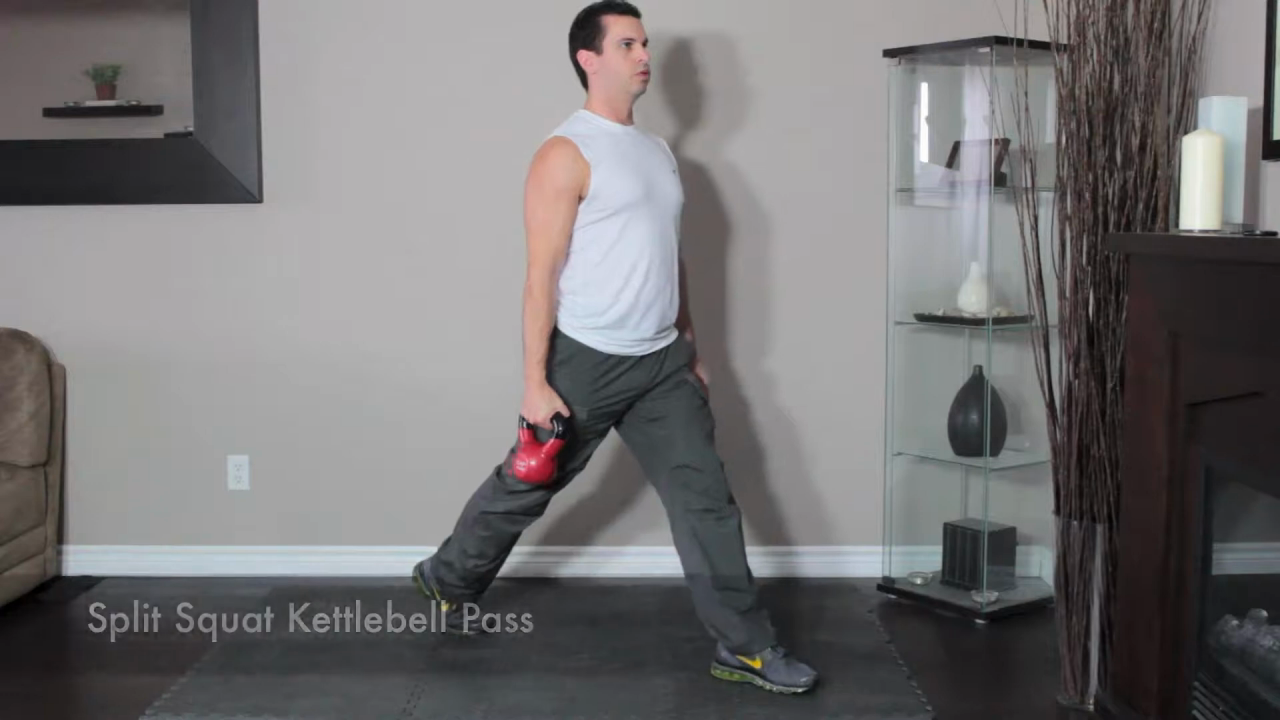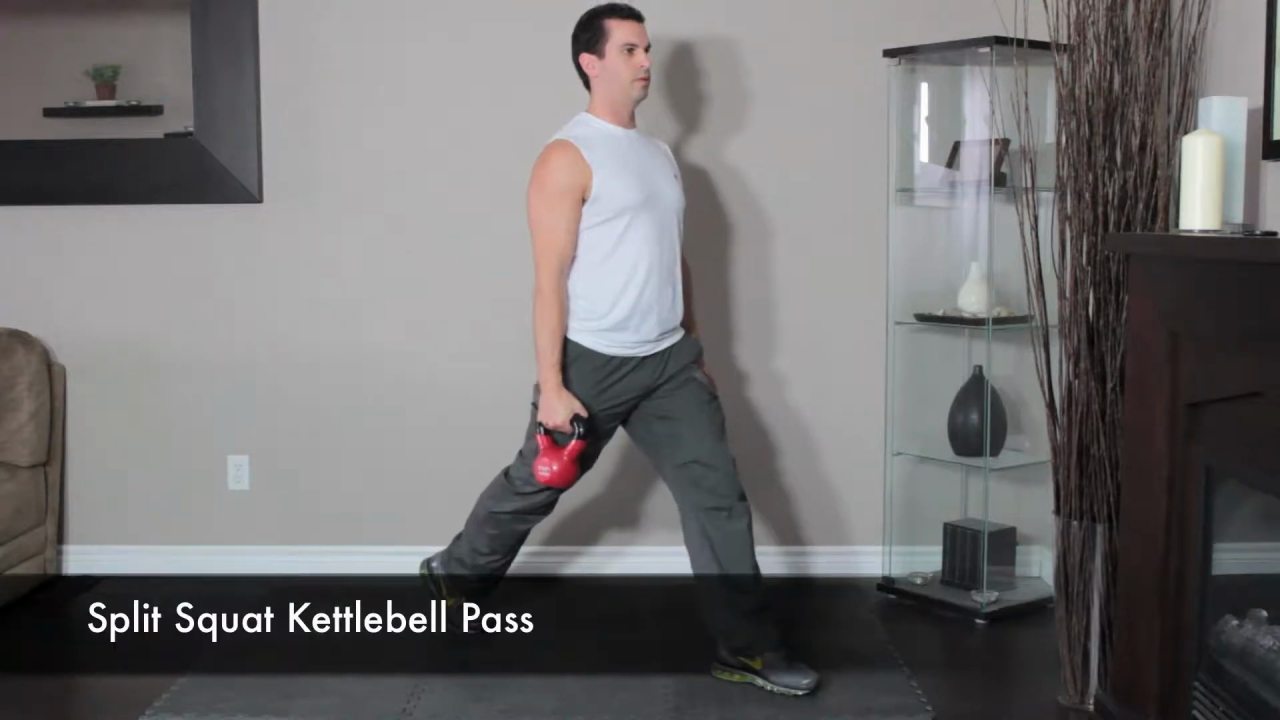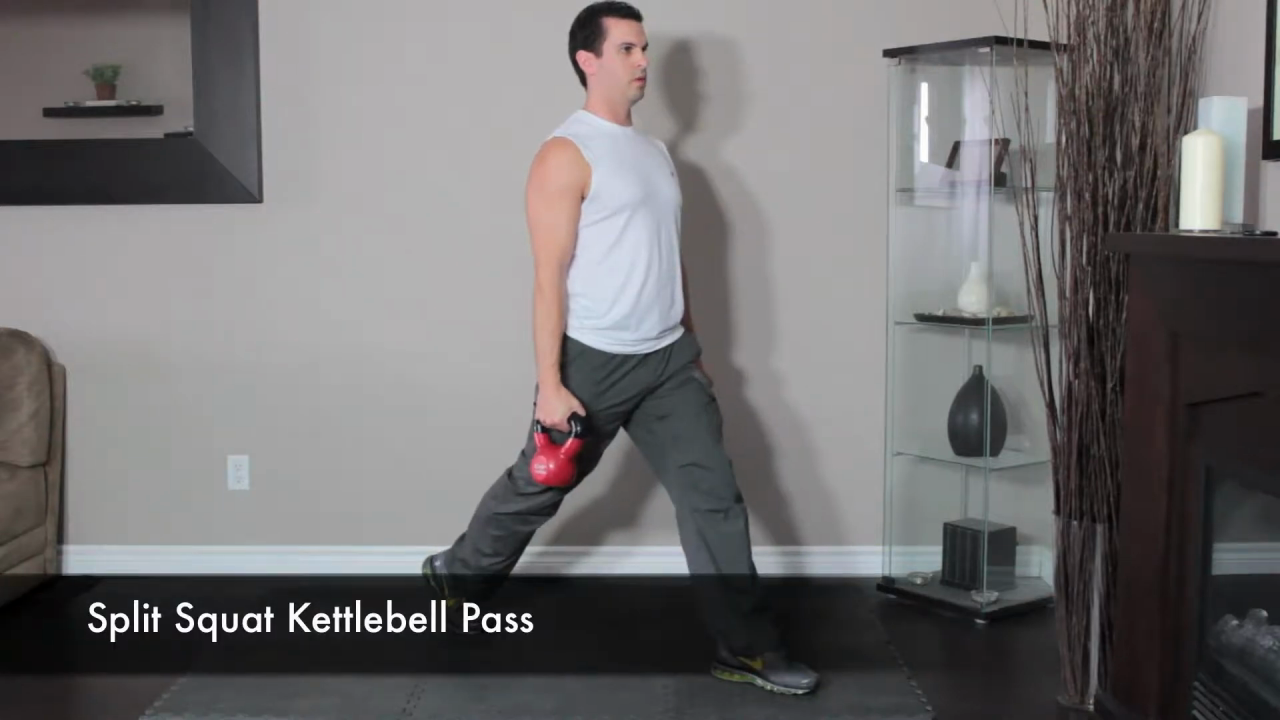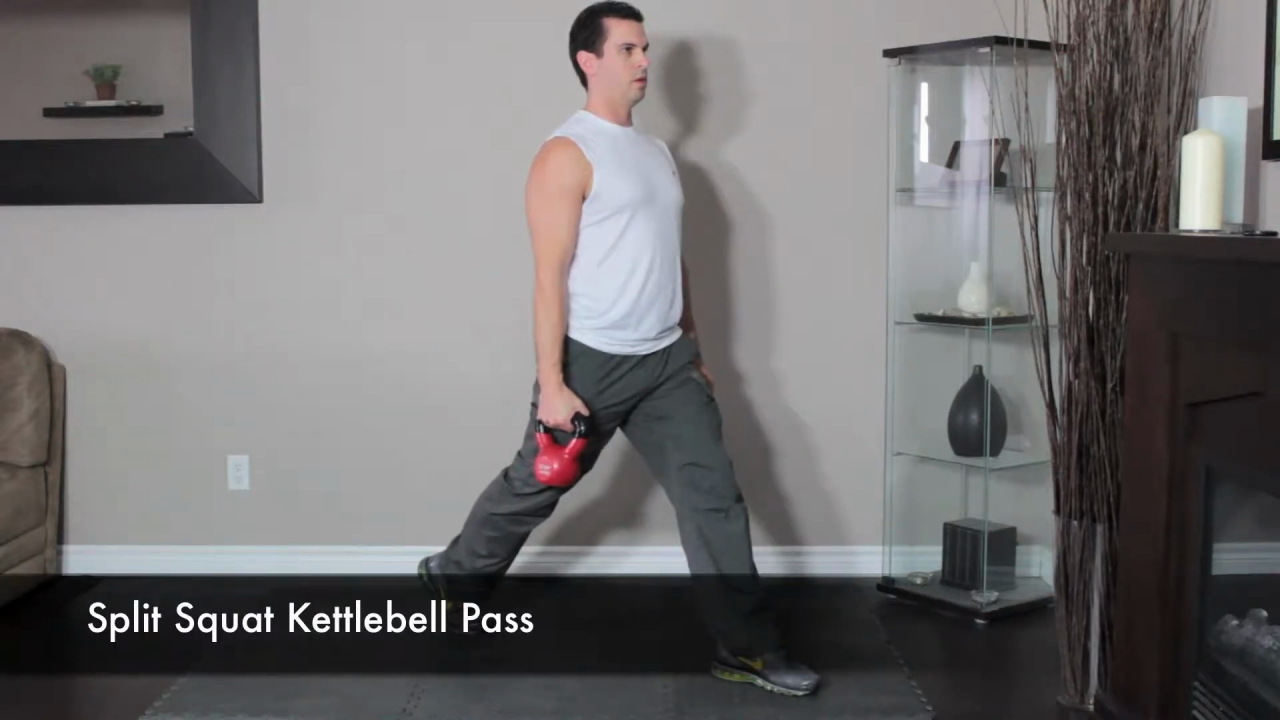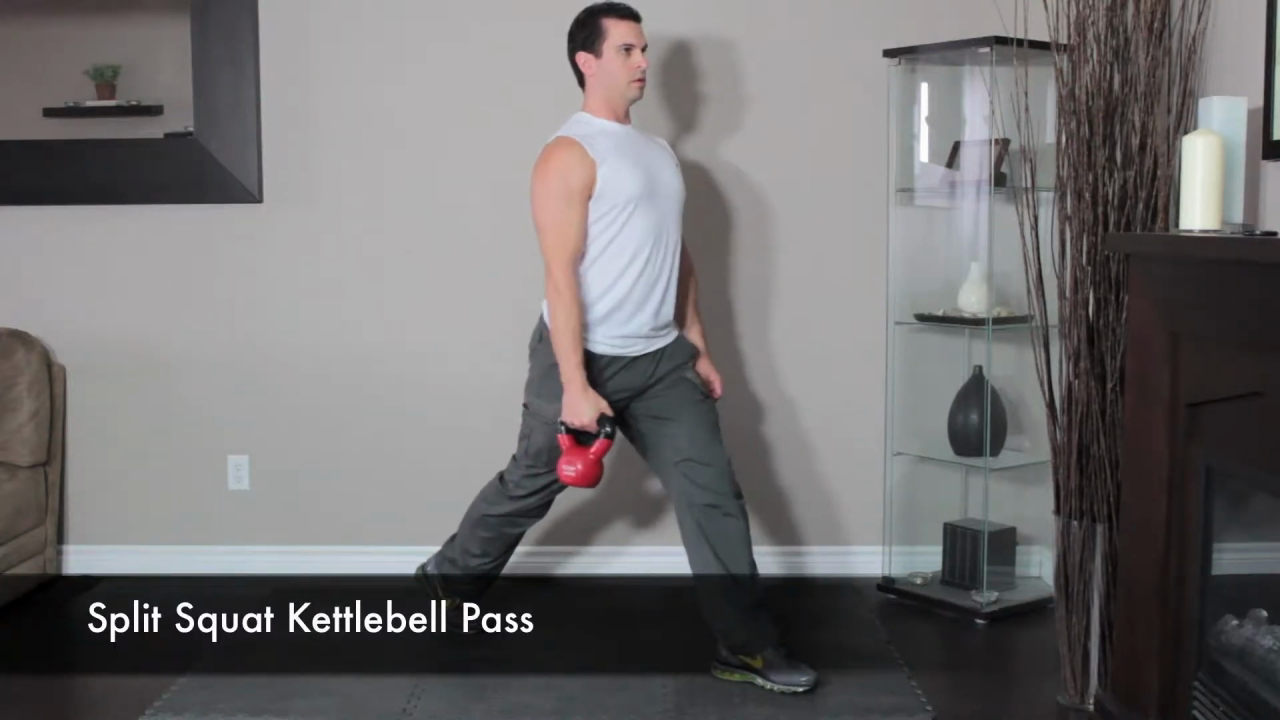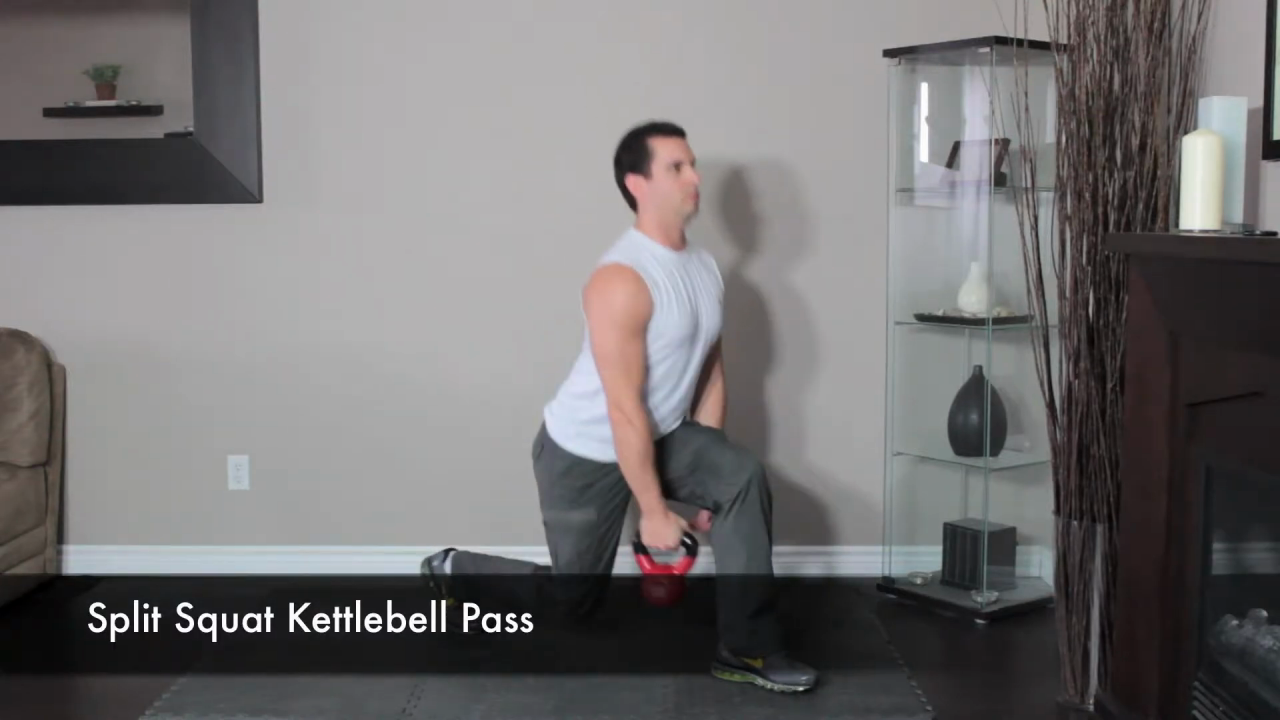
dt=0.5s
person 1, frame 1
left shoulder: (658, 150)
right shoulder: (566, 153)
right elbow: (542, 273)
left wrist: (690, 352)
right wrist: (535, 381)
left hip: (661, 361)
right hip: (586, 360)
left knee: (705, 495)
right knee: (526, 487)
left ankle: (745, 645)
right ankle: (448, 579)
person 1, frame 2
left shoulder: (659, 154)
right shoulder: (568, 157)
right elbow: (550, 277)
left wrist: (696, 352)
right wrist: (551, 385)
left hip: (669, 360)
right hip: (592, 362)
left knee: (717, 492)
right knee: (532, 487)
left ankle: (746, 646)
right ankle: (454, 575)
person 1, frame 3
left shoulder: (654, 152)
right shoulder: (566, 155)
right elbow: (550, 275)
left wrist: (692, 349)
right wrist: (550, 383)
left hip: (668, 359)
right hip: (592, 361)
left knee: (713, 494)
right knee: (538, 488)
left ankle: (746, 648)
right ankle: (456, 576)
person 1, frame 4
left shoulder: (655, 151)
right shoulder: (567, 155)
right elbow: (550, 276)
left wrist: (693, 350)
right wrist: (551, 383)
left hip: (666, 359)
right hip: (591, 360)
left knee: (713, 494)
right knee: (533, 488)
left ankle: (746, 648)
right ankle: (451, 576)
person 1, frame 5
left shoulder: (657, 150)
right shoulder: (570, 154)
right elbow: (561, 276)
left wrist: (699, 347)
right wrist: (575, 385)
left hip: (659, 357)
right hip: (584, 352)
left knee: (710, 487)
right knee: (529, 483)
left ankle: (746, 647)
right ankle: (445, 579)
person 1, frame 6
left shoulder: (704, 267)
right shoulder: (622, 281)
left elbow: (710, 369)
right elbow: (625, 410)
left wrist: (704, 461)
right wrist: (653, 510)
left hip: (660, 433)
right hip: (584, 451)
left knee: (744, 480)
right knee: (573, 596)
left ankle: (746, 647)
right ankle: (454, 571)
